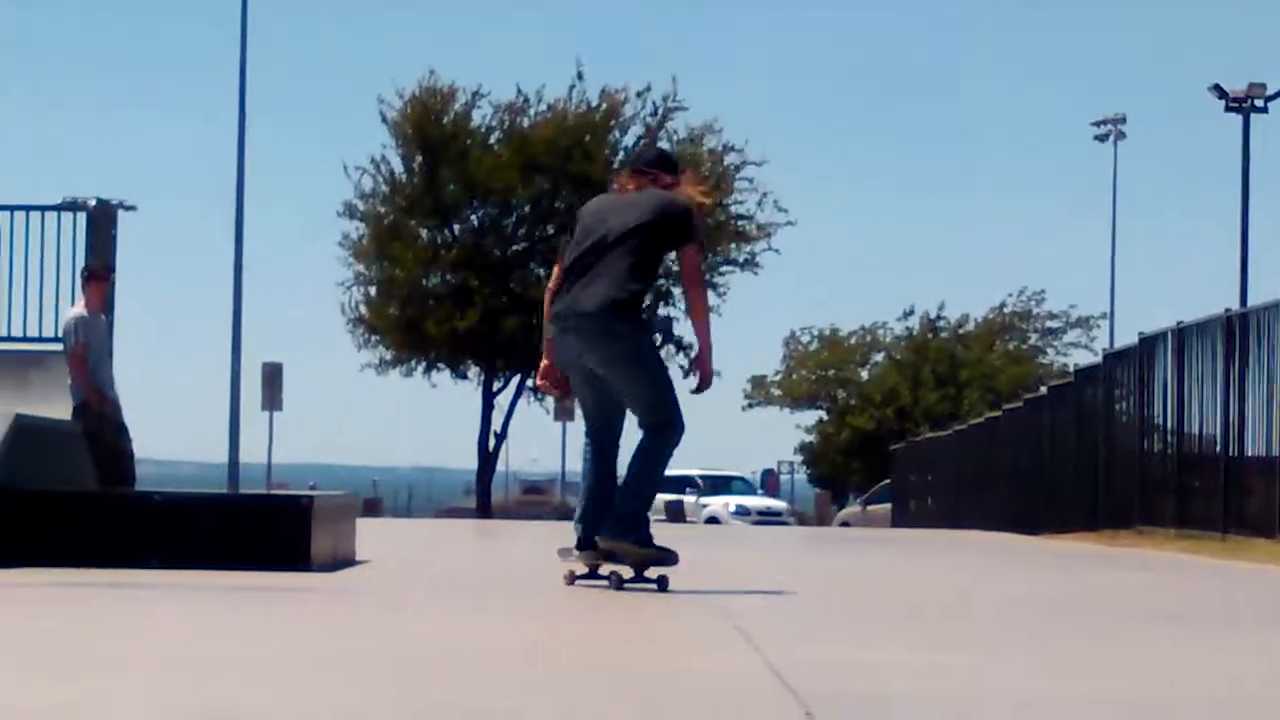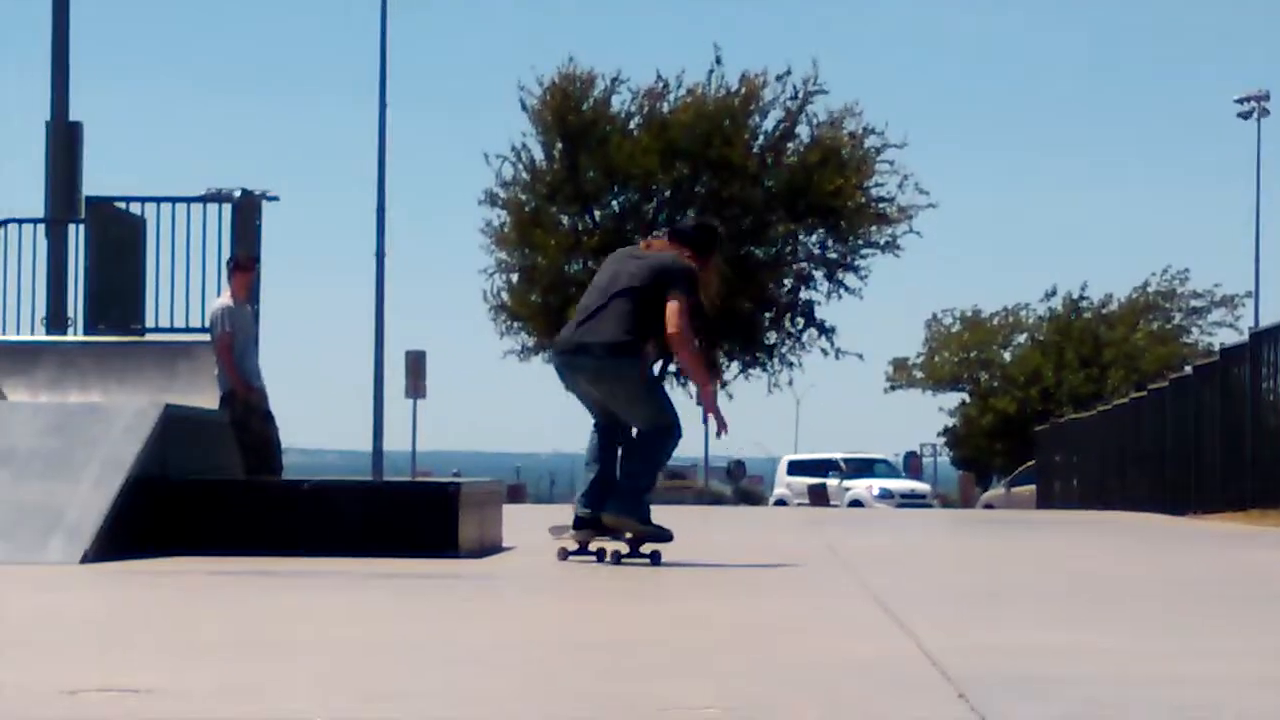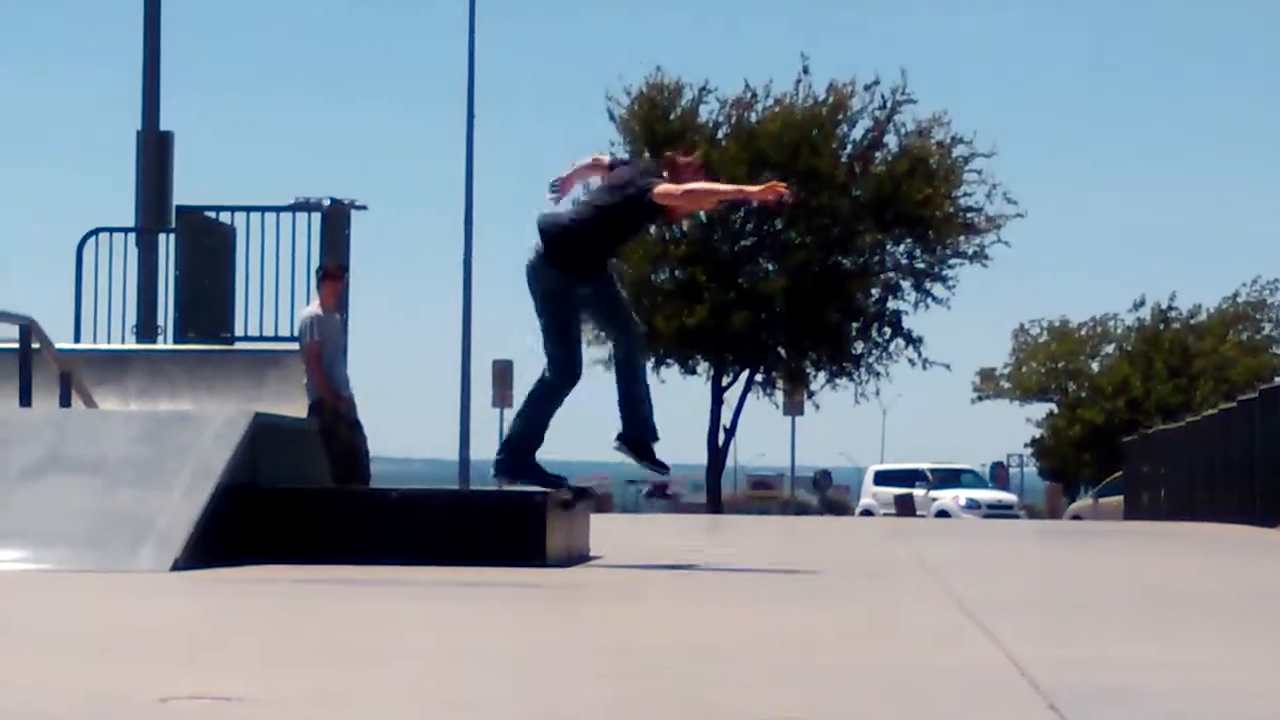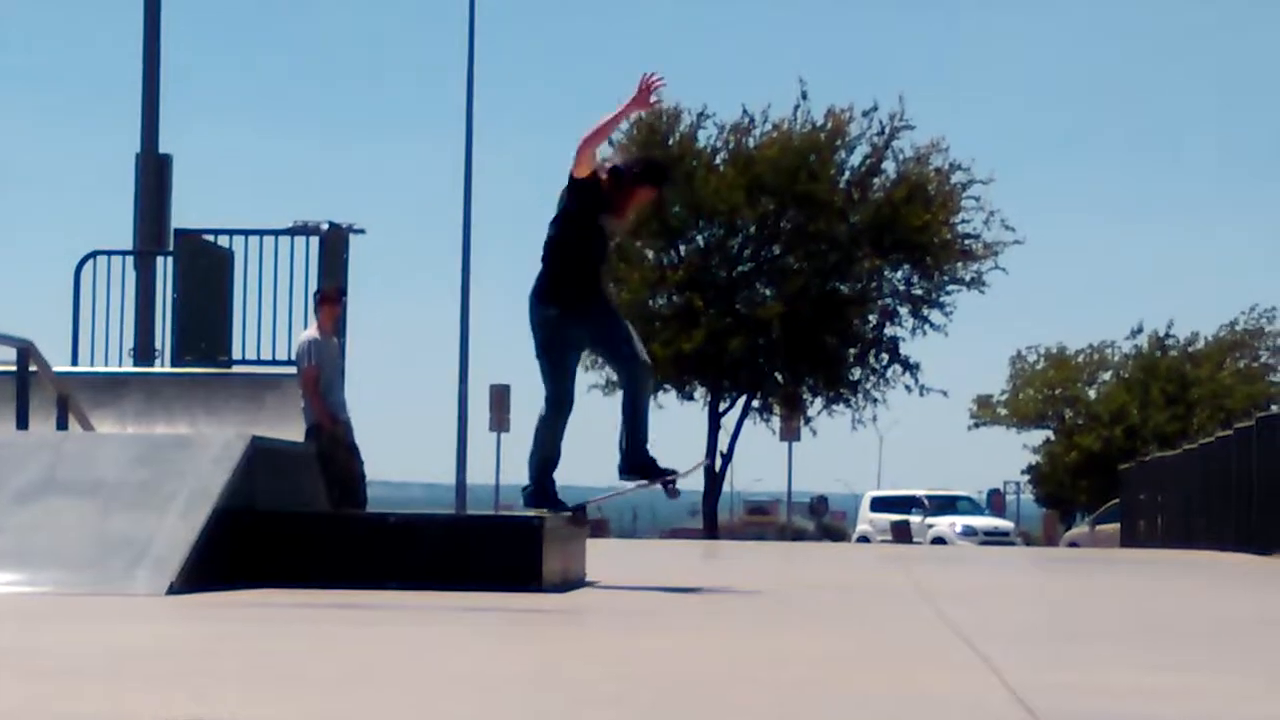
dt=0.5s
person 1, frame 1
left shoulder: (593, 206)
right shoulder: (676, 206)
left elbow: (555, 284)
right elbow: (693, 282)
left wrist: (550, 356)
right wrist: (705, 351)
left hip: (565, 325)
right hip: (614, 323)
left knee: (602, 431)
right knee: (664, 426)
left ankle: (589, 535)
right ankle: (626, 528)
person 1, frame 2
left shoulder: (622, 256)
right shoulder: (682, 271)
right elbow: (677, 334)
right wrist: (707, 392)
left hip: (566, 357)
right hip: (615, 358)
left knee: (610, 424)
right knee: (662, 430)
left ankle: (588, 511)
right ankle: (625, 507)
person 1, frame 3
left shoulder: (643, 171)
right shoulder: (647, 188)
left elbow: (601, 162)
right elbow: (683, 192)
left wrist: (570, 178)
right wrist: (747, 192)
left hip: (582, 262)
right hip: (557, 267)
left knee: (630, 340)
right knee: (565, 368)
left ankle: (637, 437)
right ankle: (513, 460)
person 1, frame 4
left shoulder: (613, 210)
right shoulder: (587, 193)
right elbow: (584, 151)
right wrist: (631, 108)
left hip: (592, 304)
right hip: (554, 309)
left knee: (638, 370)
right knee: (559, 401)
left ankle: (635, 460)
right ankle: (539, 488)
person 2, frame 1
left shoulder: (101, 318)
right shoulder: (77, 318)
right elbow: (76, 364)
left wrist: (110, 399)
right wrist: (97, 401)
left hip: (106, 402)
right hip: (90, 405)
left knee: (122, 458)
right knee: (98, 463)
person 2, frame 2
left shoulder: (246, 308)
right shoulder: (223, 308)
right elbow: (223, 353)
left wrist: (257, 388)
right wrist: (243, 390)
left hip: (253, 391)
right hip: (237, 394)
left knee: (268, 448)
right knee: (245, 451)
person 2, frame 3
left shoulder: (336, 316)
right shoulder: (312, 317)
right elbow: (312, 363)
left wrist: (345, 397)
right wrist: (332, 400)
left hip: (342, 400)
right hip: (325, 403)
left knee: (357, 456)
right knee: (334, 460)
person 2, frame 4
left shoulder: (333, 340)
right shoulder: (310, 341)
right elbow: (309, 387)
left wrist: (342, 422)
right wrist: (329, 424)
left hip: (339, 424)
right hip: (323, 427)
left knee: (354, 481)
right knee: (331, 485)
